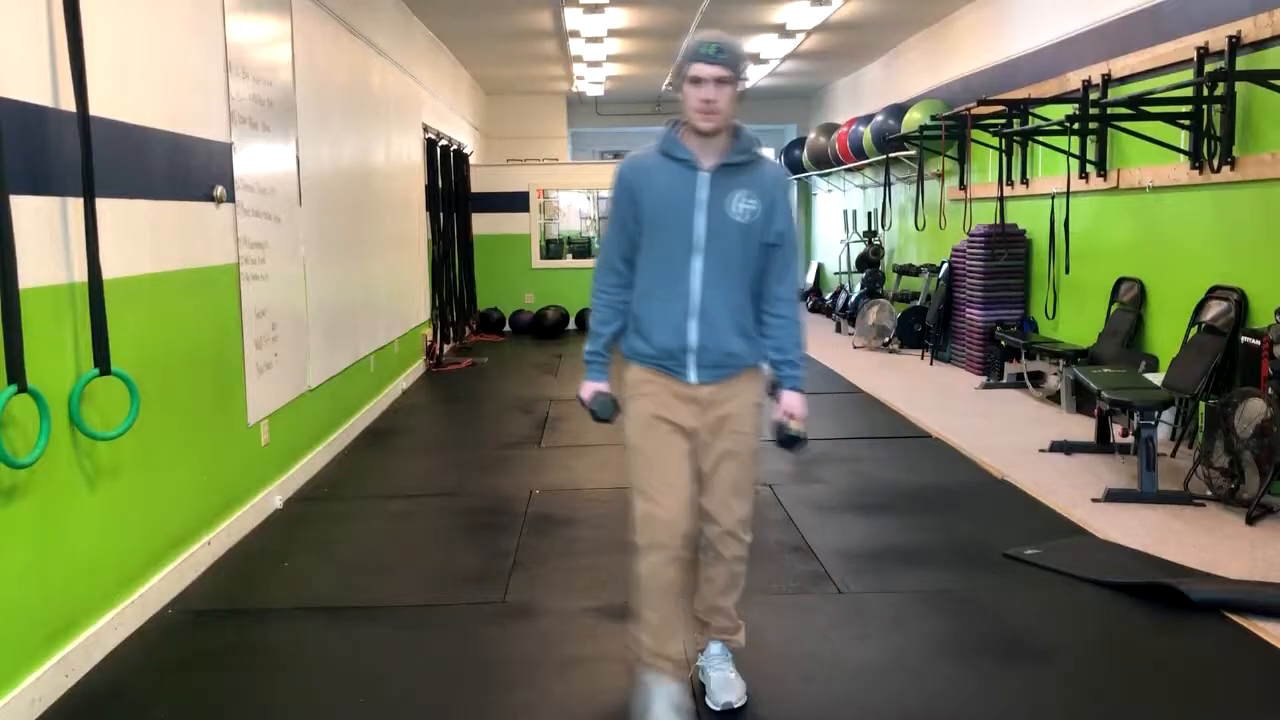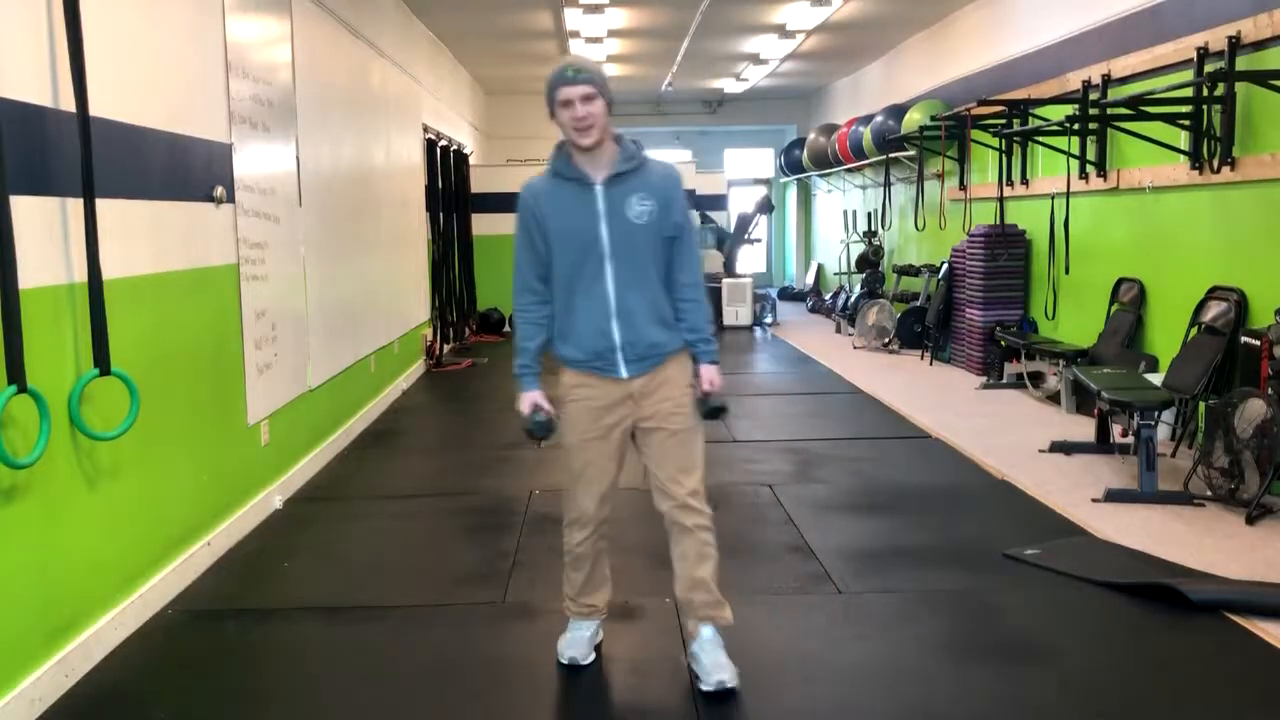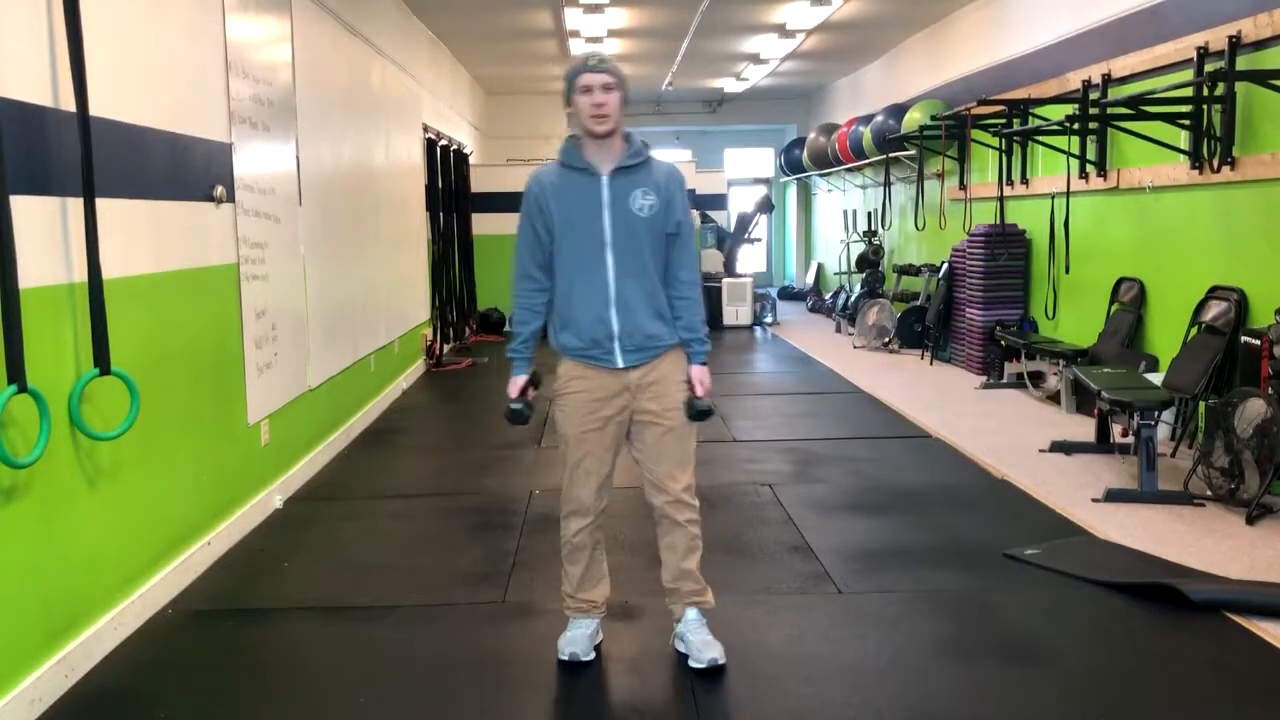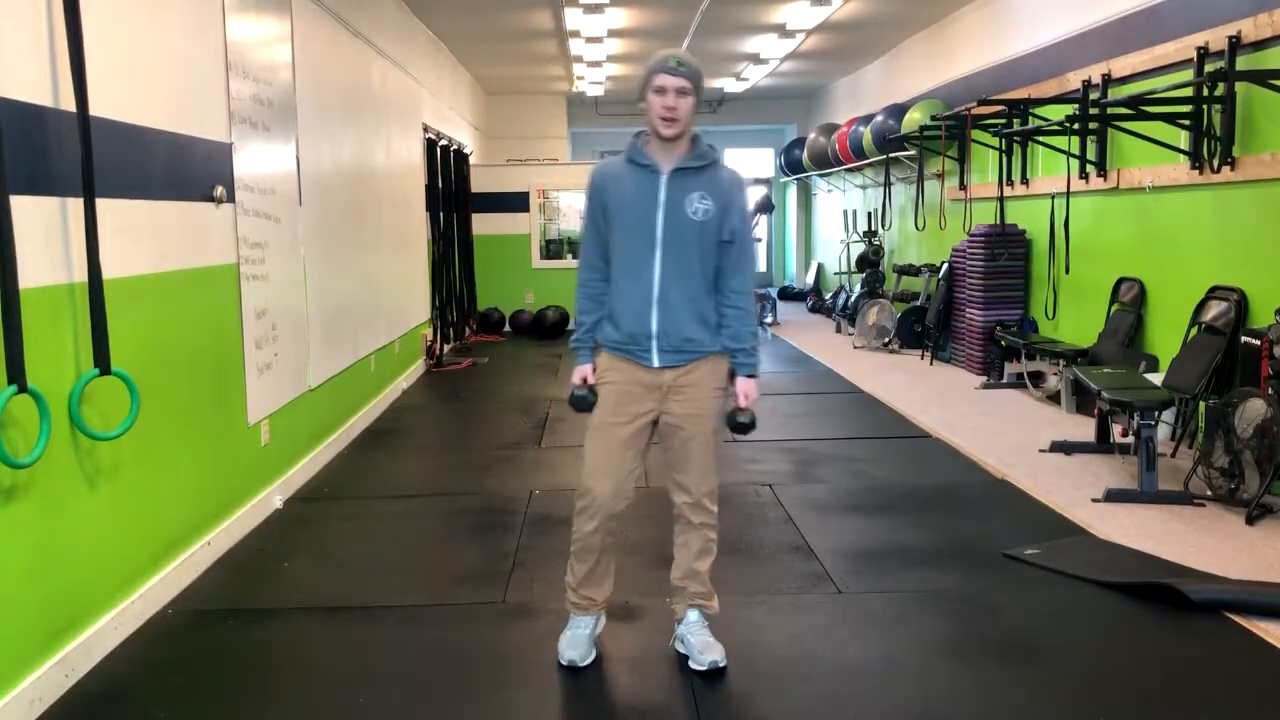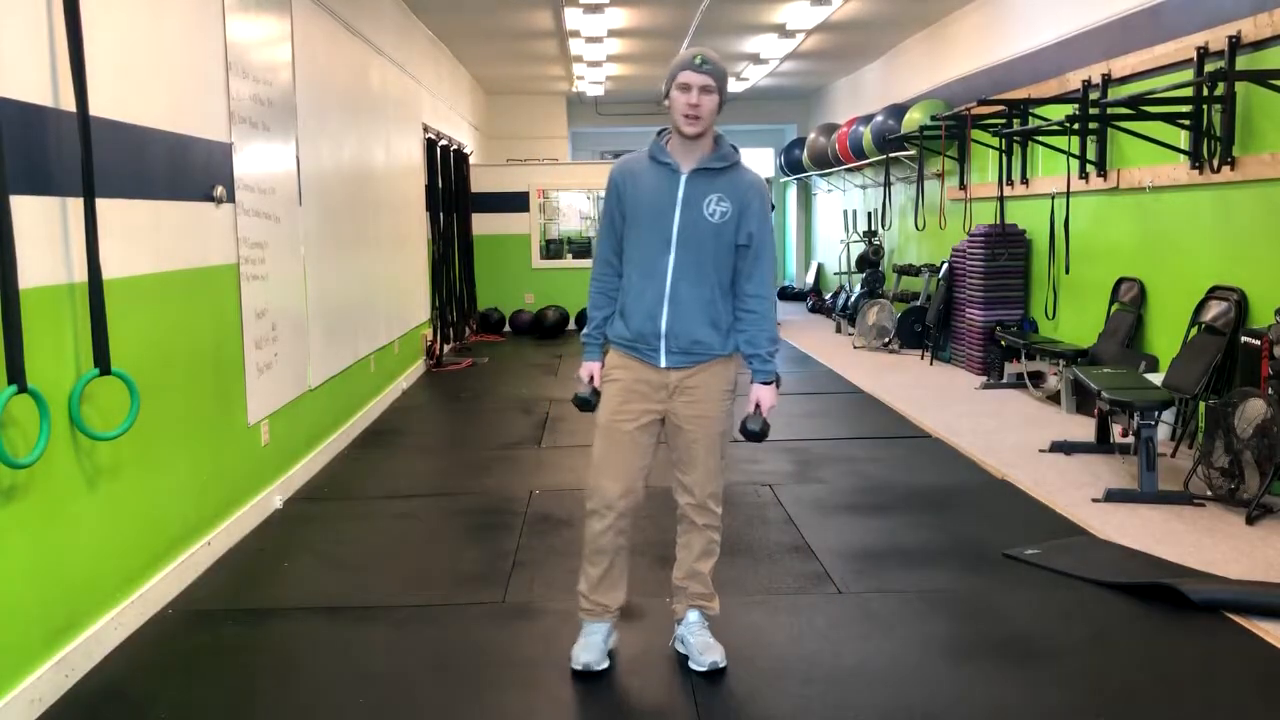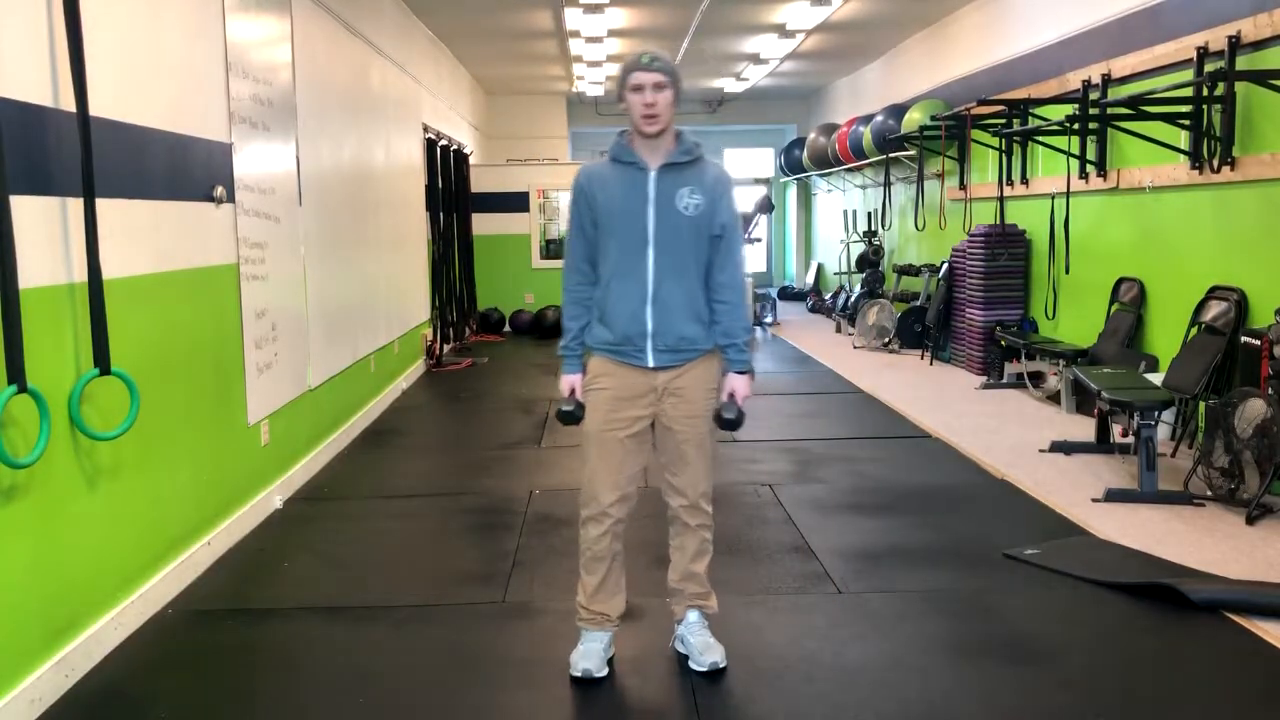
dt=0.5s
person 1, frame 1
left shoulder: (767, 182)
right shoulder: (638, 174)
left elbow: (780, 291)
right elbow: (614, 277)
left wrist: (790, 380)
right wrist: (595, 365)
left hip: (735, 384)
right hip: (652, 378)
left knee: (727, 526)
right knee: (660, 525)
left ankle: (717, 645)
person 1, frame 2
left shoulder: (661, 181)
right shoulder: (540, 196)
left elbow: (687, 277)
right elbow: (532, 294)
left wrist: (705, 354)
right wrist: (527, 378)
left hip: (664, 370)
right hip: (586, 379)
left knee: (685, 504)
right knee: (584, 510)
left ankle: (705, 631)
right ankle: (584, 617)
person 1, frame 3
left shoulder: (665, 180)
right shoulder: (546, 187)
left elbow: (684, 276)
right elbow: (532, 281)
left wrist: (698, 355)
right wrist: (521, 362)
left hip: (661, 364)
right hip: (582, 371)
left knee: (675, 498)
right knee: (581, 502)
left ankle: (690, 615)
right ankle: (583, 615)
person 1, frame 4
left shoulder: (724, 185)
right shoulder: (608, 179)
left elbow: (737, 283)
right elbow: (593, 275)
left wrist: (745, 365)
right wrist: (584, 352)
left hip: (698, 368)
right hip: (622, 365)
left knee: (696, 502)
right knee: (598, 497)
left ankle: (692, 616)
right ankle: (584, 612)
person 1, frame 5
left shoulder: (745, 188)
right shoulder: (628, 175)
left elbow: (757, 287)
right elbow: (607, 270)
left wrist: (764, 372)
right wrist: (593, 348)
left hip: (706, 369)
right hip: (629, 363)
left knee: (700, 503)
right knee: (608, 499)
left ankle: (693, 618)
right ankle: (597, 620)
person 1, frame 6
left shoulder: (712, 181)
right shoulder: (593, 181)
left elbow: (728, 279)
right elbow: (579, 278)
left wrist: (737, 361)
right wrist: (571, 359)
left hip: (692, 366)
right hip: (613, 367)
left knee: (692, 503)
right knee: (604, 505)
left ankle: (691, 618)
right ankle: (597, 627)
